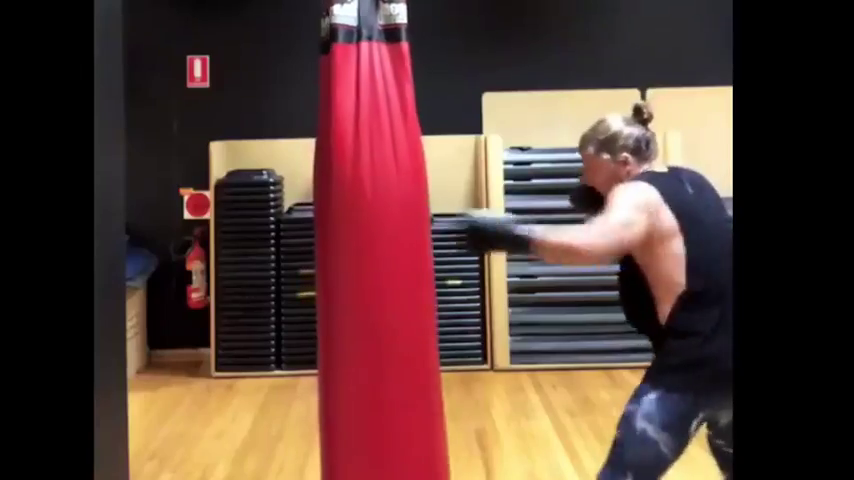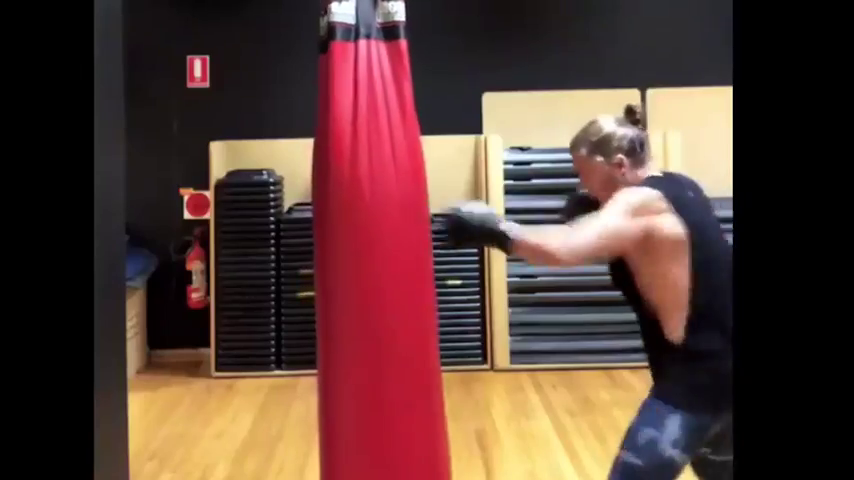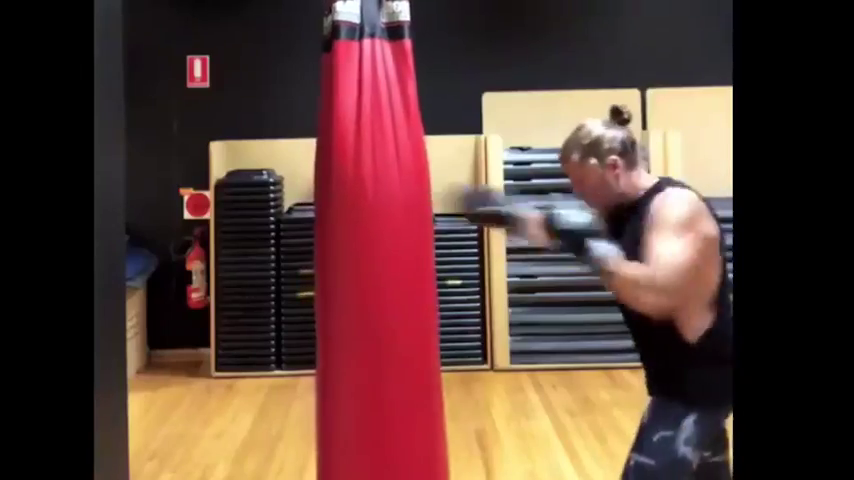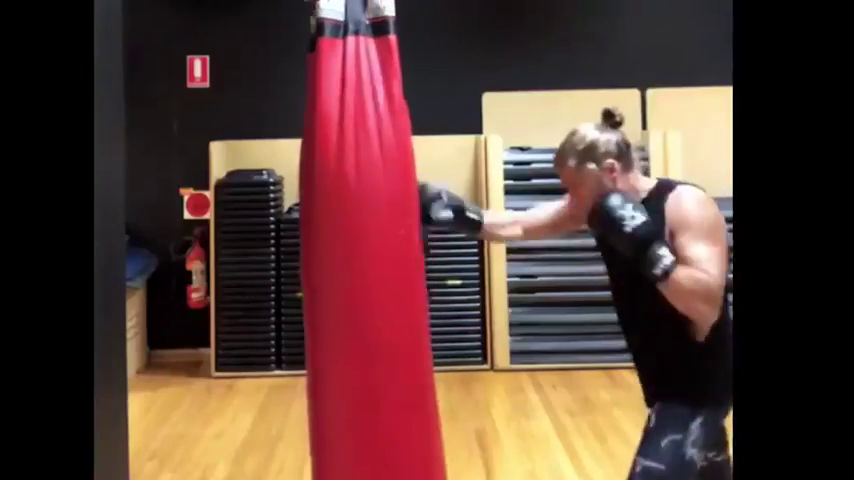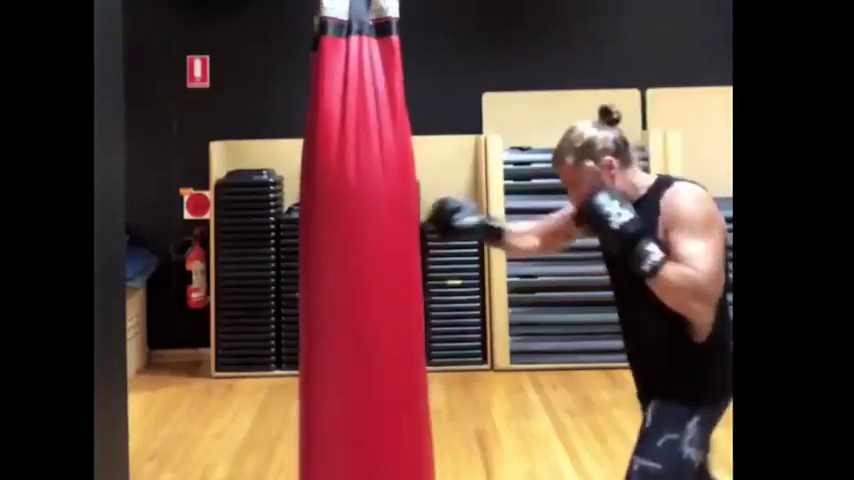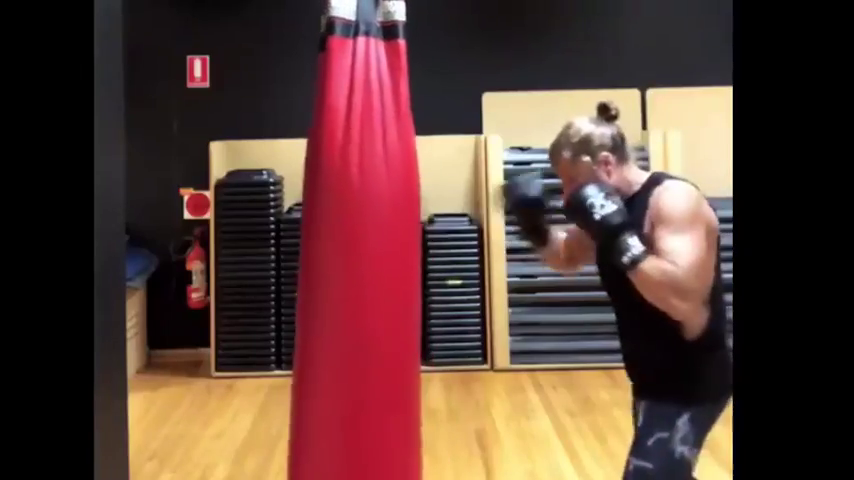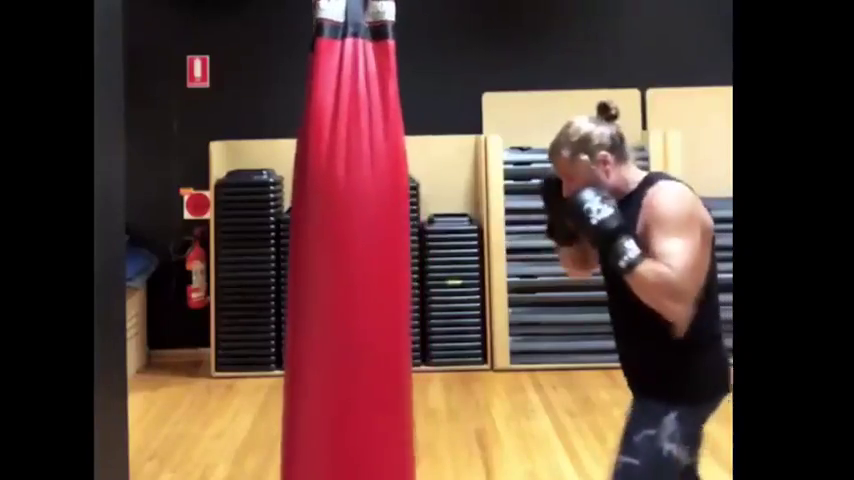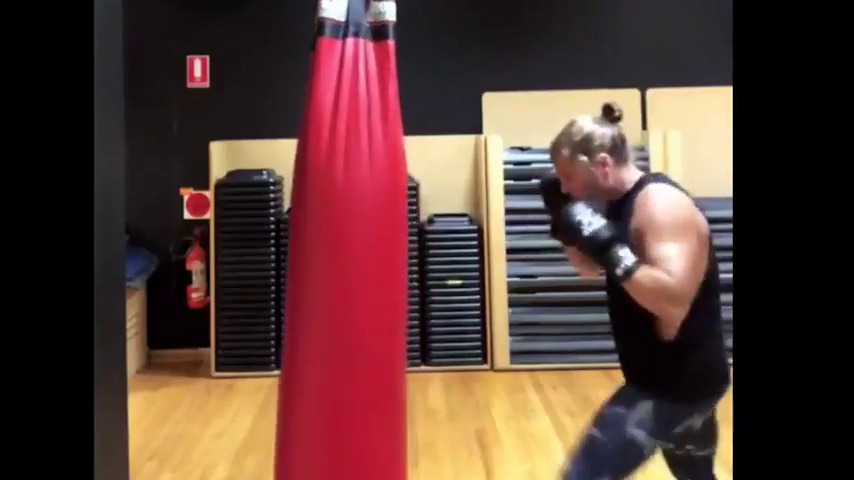
dt=0.1s
person 1, frame 1
left shoulder: (637, 194)
right shoulder: (691, 184)
left elbow: (592, 245)
left wrist: (511, 234)
right wrist: (595, 203)
left hip: (689, 365)
right hip: (724, 358)
person 1, frame 2
left shoulder: (643, 203)
right shoulder: (677, 188)
left elbow: (562, 248)
left wrist: (492, 231)
left hip: (697, 378)
right hip: (710, 370)
person 1, frame 3
left shoulder: (675, 207)
right shoulder: (618, 202)
left elbow: (655, 295)
right elbow: (550, 232)
left wrist: (595, 246)
right wrist: (507, 215)
left hip: (699, 377)
right hip: (686, 373)
person 1, frame 4
left shoulder: (688, 205)
right shoulder: (599, 204)
left elbow: (706, 301)
right elbow: (524, 226)
left wrist: (649, 248)
right wrist: (464, 217)
left hip: (699, 380)
right hip: (666, 376)
person 1, frame 5
left shoulder: (685, 201)
right shoulder: (601, 200)
left elbow: (701, 298)
right elbow: (539, 237)
left wrist: (637, 246)
right wrist: (483, 228)
left hip: (695, 379)
right hip: (660, 375)
person 1, frame 6
left shoulder: (675, 200)
right shoulder: (615, 199)
left elbow: (680, 296)
right elbow: (564, 259)
left wrist: (618, 236)
right wrist: (534, 225)
left hip: (686, 380)
right hip: (658, 374)
person 1, frame 7
left shoulder: (667, 201)
right shoulder: (617, 201)
left elbow: (676, 298)
right elbow: (579, 263)
left wrist: (614, 241)
right wrist: (561, 224)
left hip: (682, 379)
right hip: (659, 374)
person 1, frame 8
left shoulder: (658, 203)
right shoulder: (620, 198)
left elbow: (674, 295)
right elbow: (591, 266)
left wrist: (611, 250)
right wrist: (565, 221)
left hip: (671, 376)
